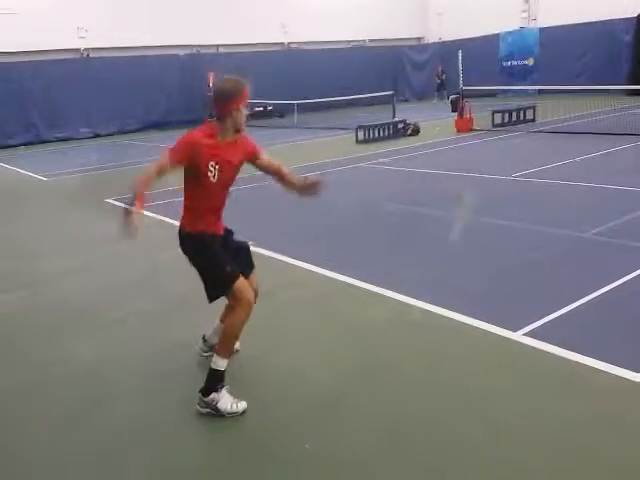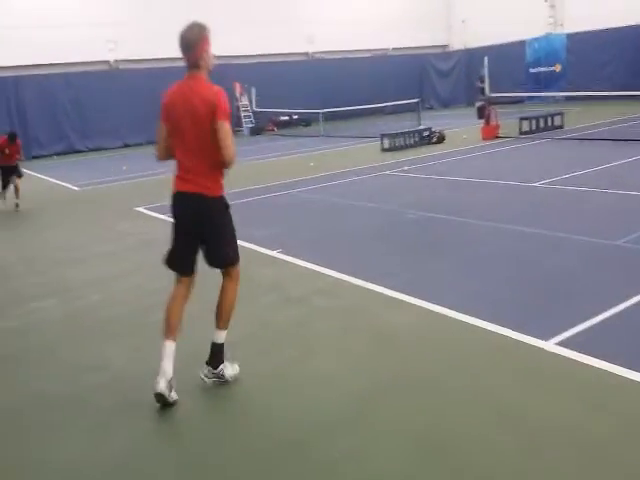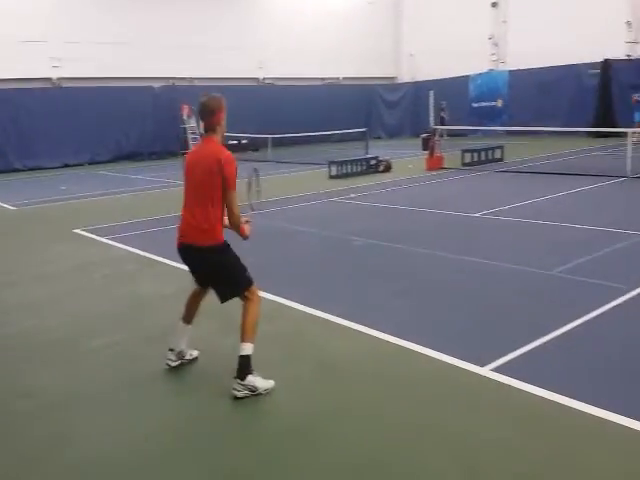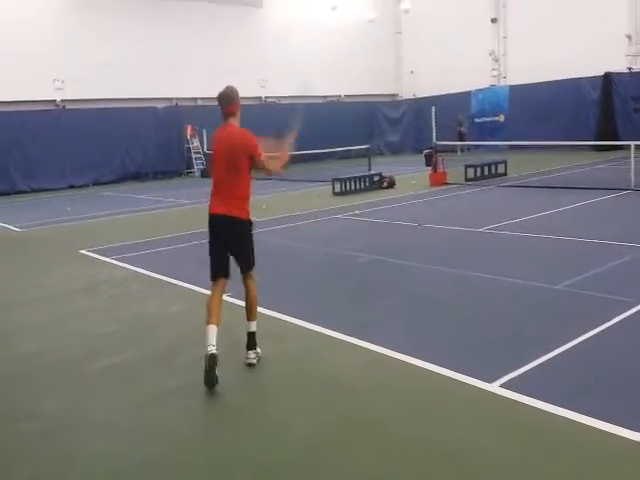
dt=1s
person 1, frame 1
left shoulder: (241, 142)
right shoulder: (195, 143)
left elbow: (273, 167)
right elbow: (153, 172)
left wrist: (298, 183)
right wrist: (137, 201)
left hip: (217, 229)
right hip: (196, 235)
left knee: (250, 291)
right knee: (243, 297)
left ankle: (215, 339)
right ankle: (211, 391)
person 1, frame 2
left shoulder: (171, 96)
right shoulder: (216, 95)
left elbow: (162, 152)
right elbow: (227, 157)
right wrist: (212, 155)
left hip: (182, 197)
right hip: (210, 198)
left knee: (183, 281)
right knee: (230, 273)
left ankle: (165, 374)
right ankle: (215, 362)
person 1, frame 3
left shoulder: (192, 155)
right shoulder: (225, 158)
right elbow: (232, 212)
left wrist: (229, 222)
right wrist: (240, 228)
left hip: (185, 241)
right hip: (209, 243)
left knee: (203, 285)
right knee: (251, 296)
left ankle: (177, 350)
right ankle: (244, 376)
person 1, frame 4
left shoulder: (218, 136)
right shoulder: (245, 137)
right elbow: (271, 167)
left wrist: (271, 148)
right wrist: (285, 150)
left hip: (217, 216)
right hip: (239, 217)
left knee: (218, 285)
right knee: (248, 277)
left ankle: (212, 346)
right ankle: (252, 347)
